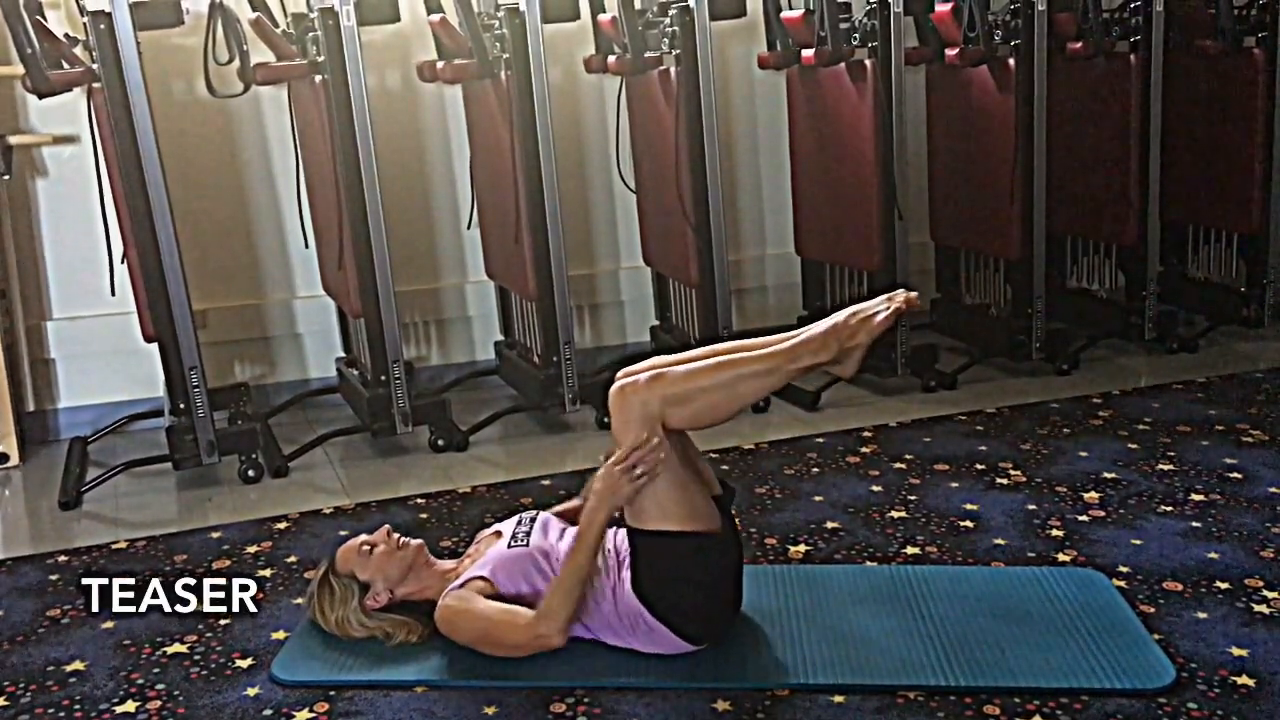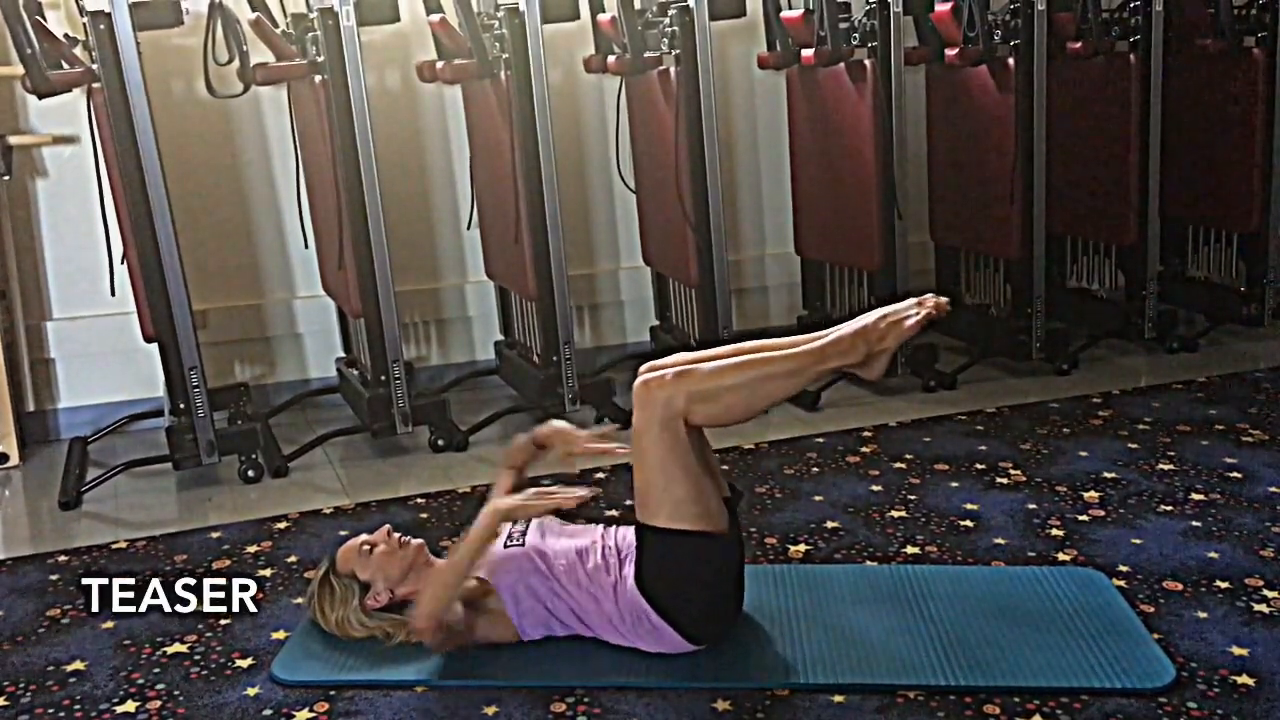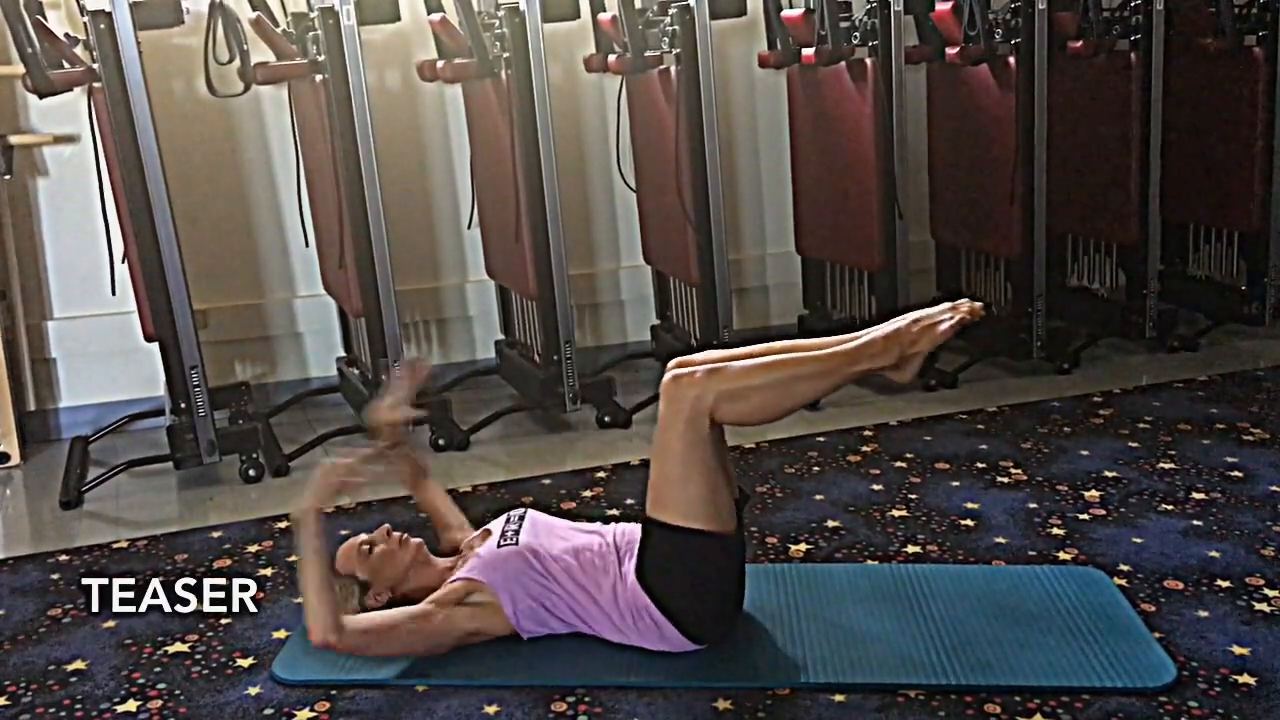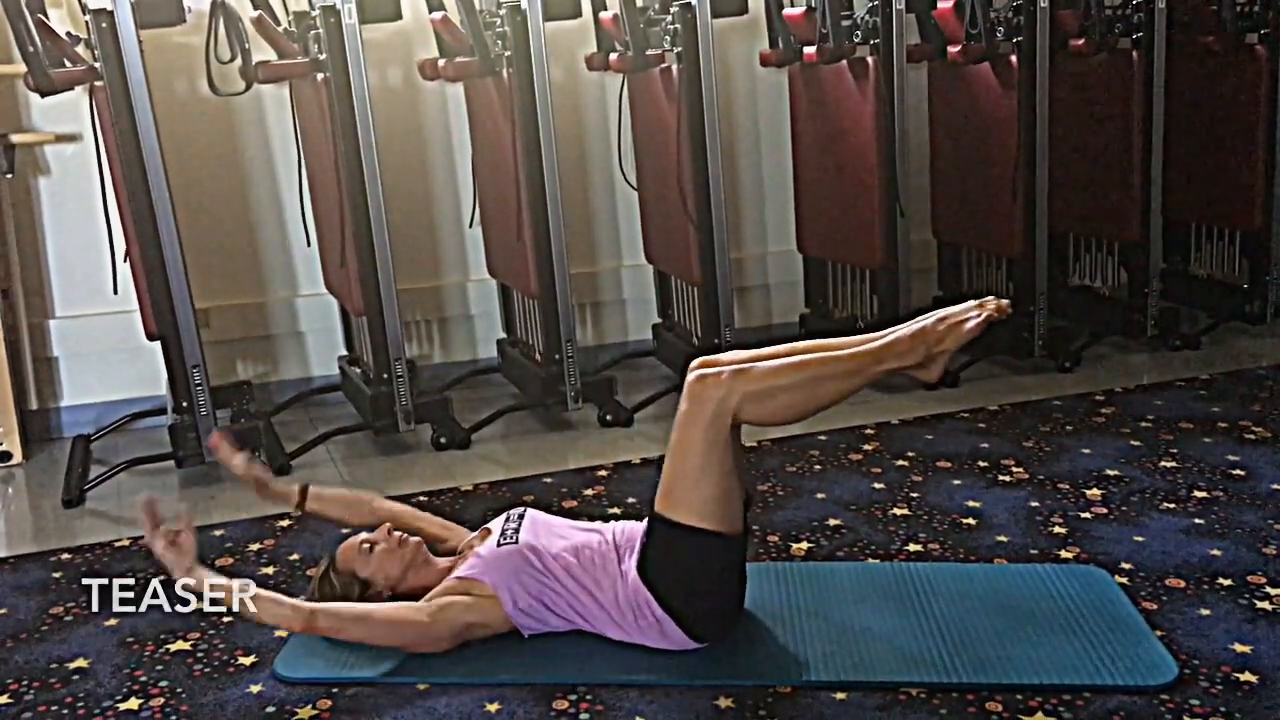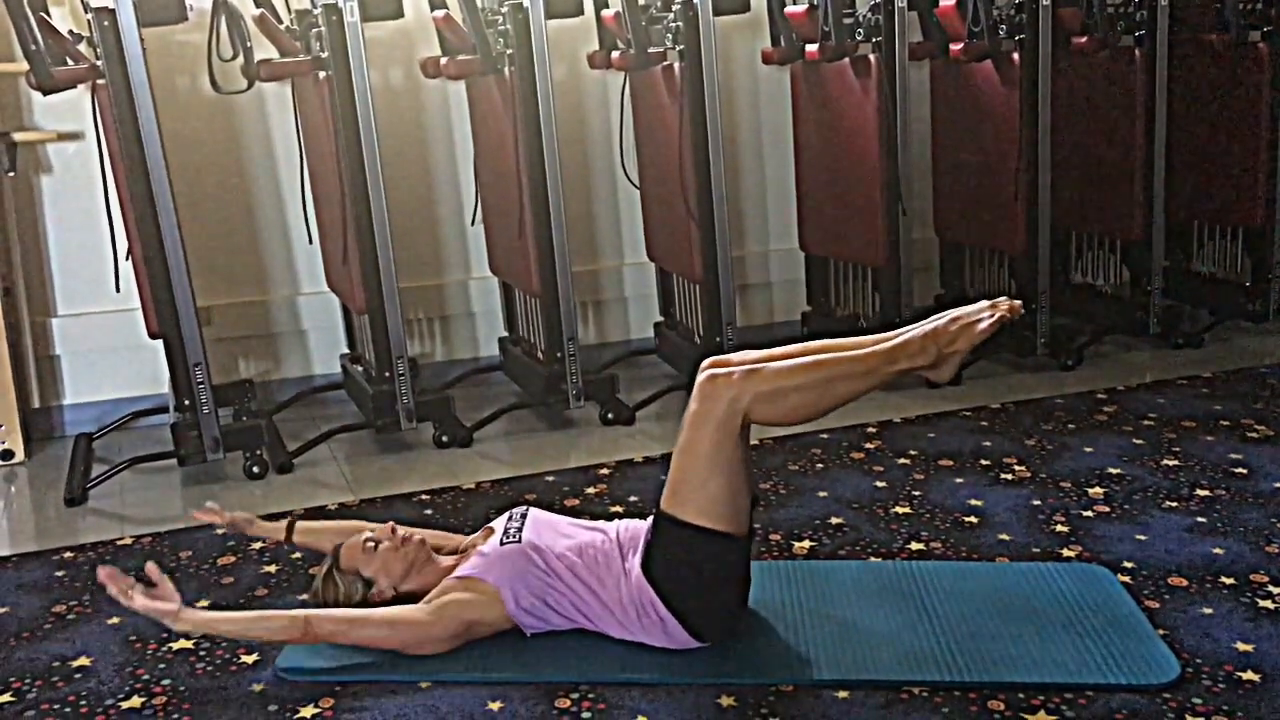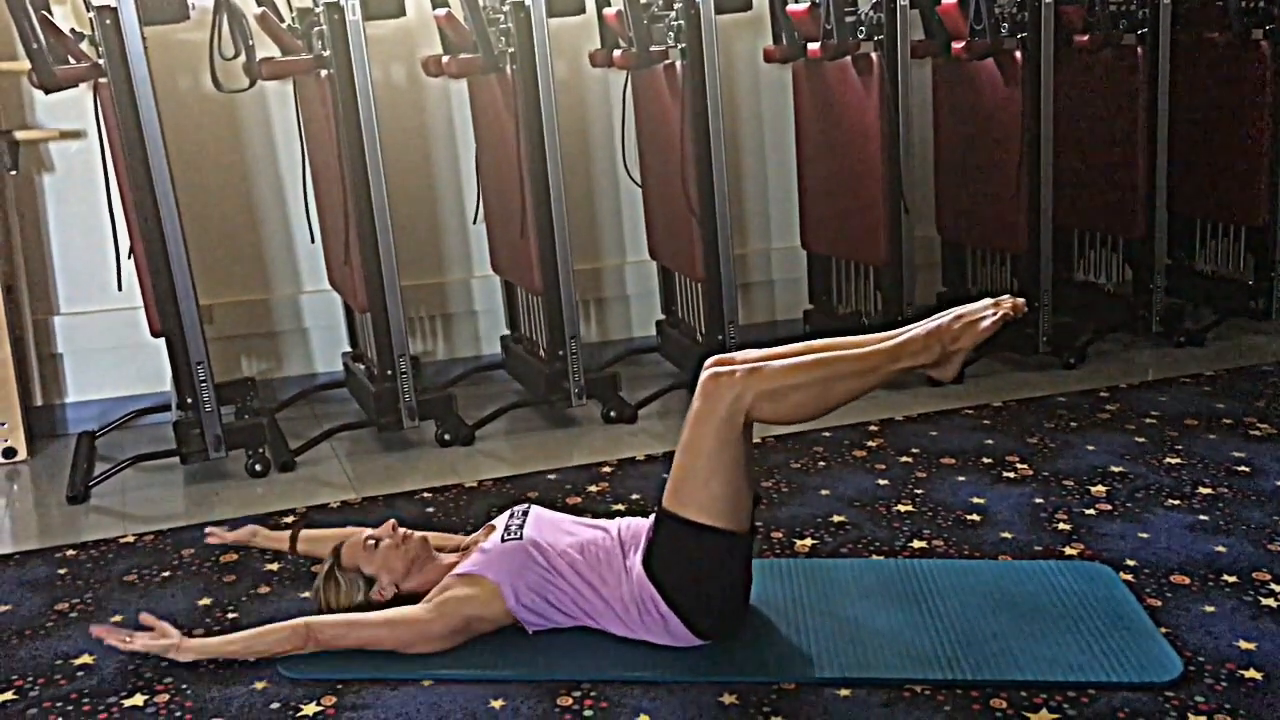
dt=0.2s
person 1, frame 1
left shoulder: (485, 546)
right shoulder: (458, 612)
left elbow: (564, 515)
right elbow: (553, 625)
left wrist: (604, 489)
right wrist: (600, 508)
left hip: (694, 568)
right hip: (681, 603)
left knee: (640, 391)
right knee: (636, 397)
left ankle: (827, 341)
right ankle: (825, 344)
person 1, frame 2
left shoulder: (472, 561)
right shoulder: (455, 608)
left elbow: (500, 477)
right elbow: (425, 621)
left wrist: (538, 440)
right wrist: (491, 518)
left hip: (688, 576)
right hip: (681, 601)
left knee: (663, 382)
right knee: (659, 392)
left ankle: (854, 345)
right ankle: (852, 346)
person 1, frame 3
left shoulder: (479, 555)
right shoulder: (450, 612)
left elbow: (423, 483)
right elbow: (331, 629)
left wrist: (389, 432)
right wrist: (313, 513)
left hip: (687, 572)
right hip: (681, 601)
left knee: (695, 377)
right knee: (686, 387)
left ankle: (891, 346)
right ankle: (886, 347)
person 1, frame 4
left shoulder: (477, 548)
right shoulder: (445, 613)
left elbow: (386, 507)
right elbow: (314, 617)
left wrist: (276, 485)
right wrist: (203, 573)
left hip: (677, 570)
right hip: (680, 598)
left knee: (719, 377)
right knee: (713, 386)
left ankle: (906, 348)
right ankle: (903, 351)
person 1, frame 5
left shoulder: (474, 550)
right shoulder: (447, 611)
left elbow: (370, 526)
right elbow: (314, 623)
left wrist: (264, 527)
right wrist: (187, 616)
left hip: (679, 568)
right hip: (685, 597)
left knee: (729, 379)
right knee: (724, 386)
left ankle: (916, 349)
right ankle: (914, 350)
person 1, frame 6
left shoulder: (473, 549)
right shoulder: (448, 609)
left elbow: (366, 537)
right elbow: (316, 631)
left wrist: (272, 536)
right wrist: (189, 646)
left hip: (680, 565)
right hip: (687, 595)
left knee: (731, 376)
right knee: (726, 384)
left ankle: (919, 347)
right ankle: (917, 348)
